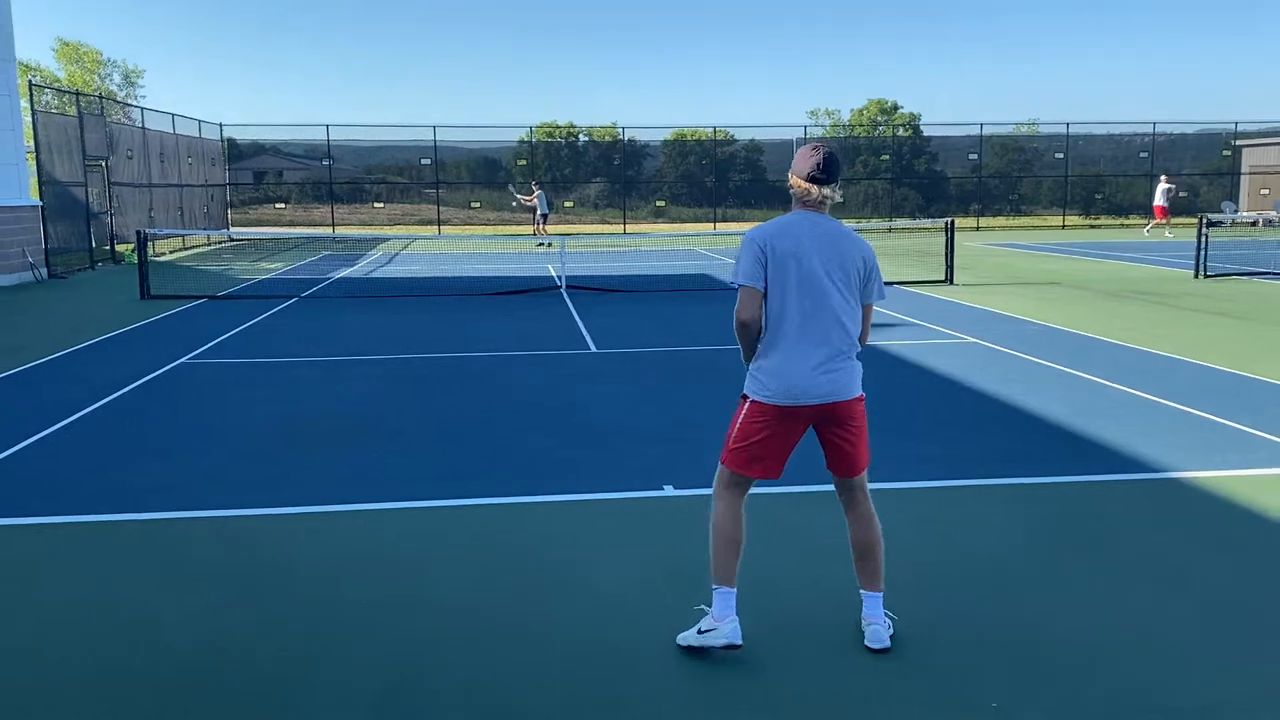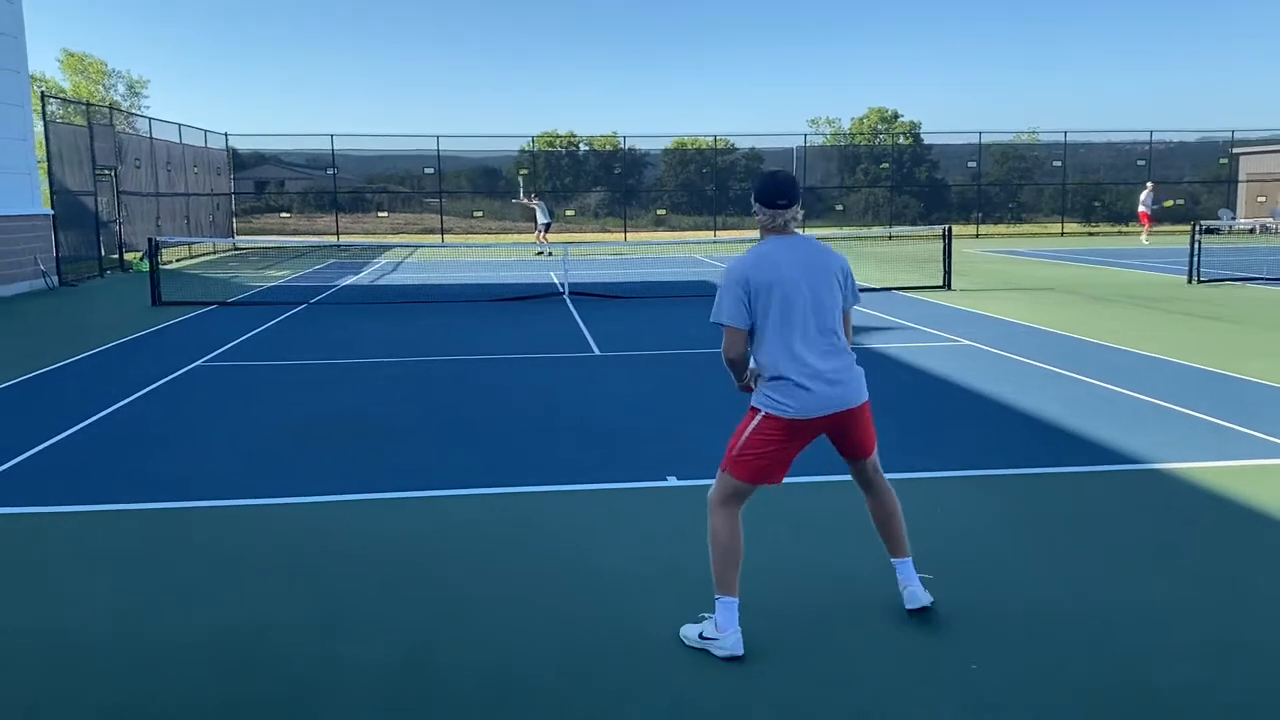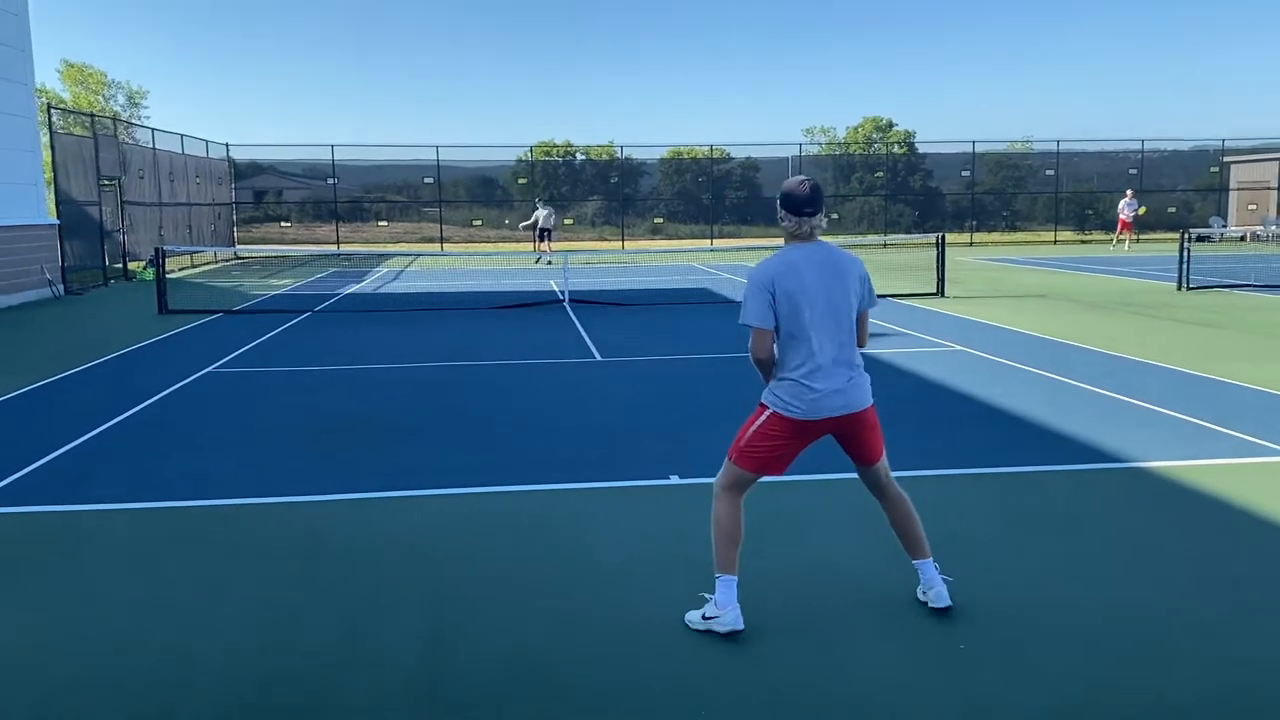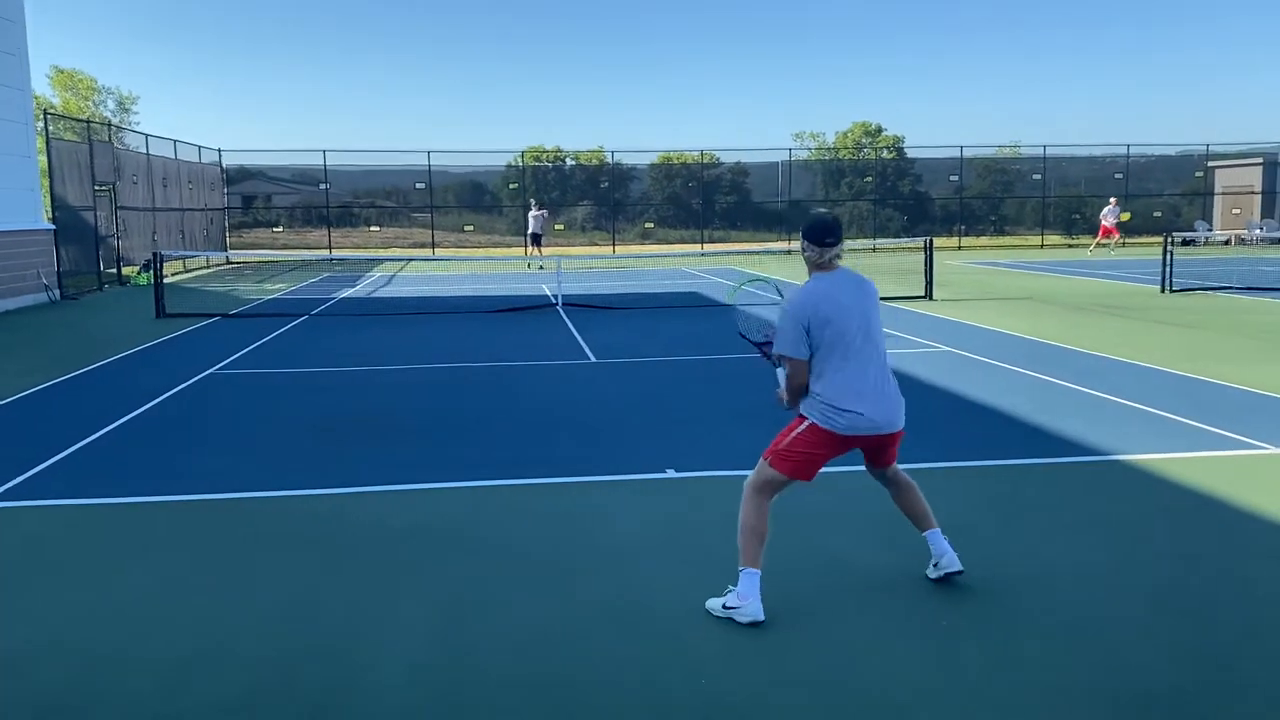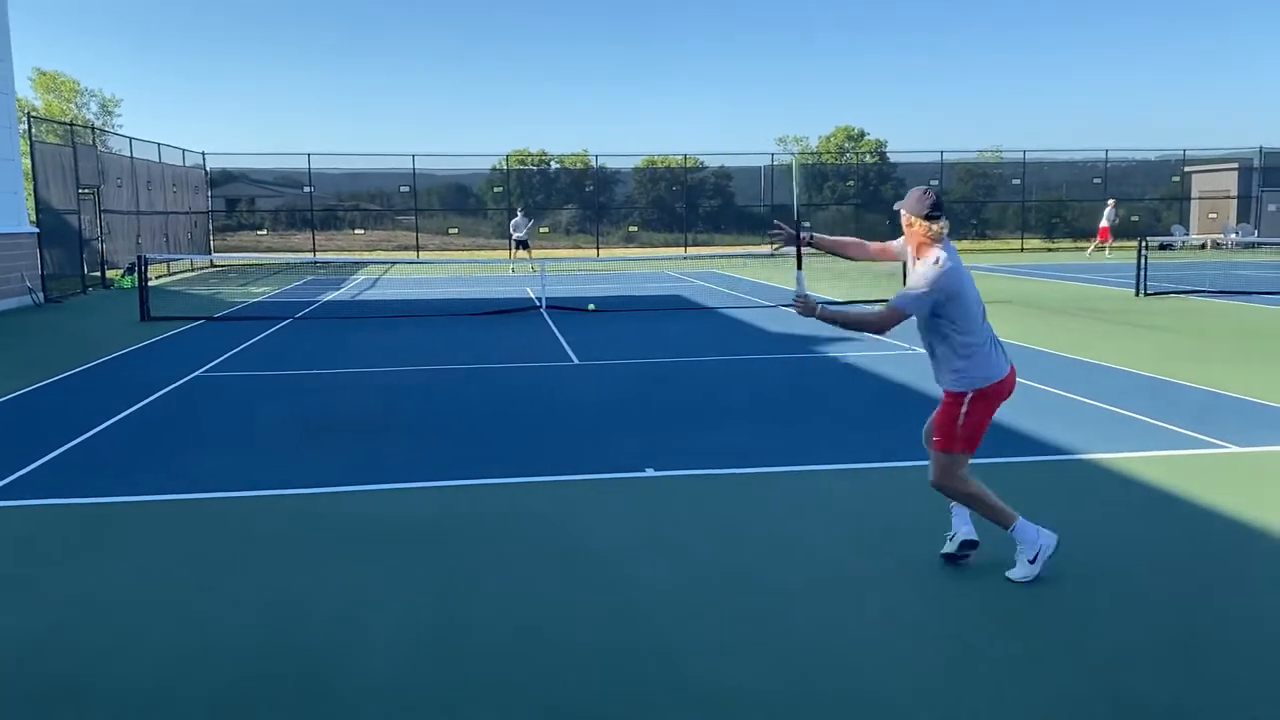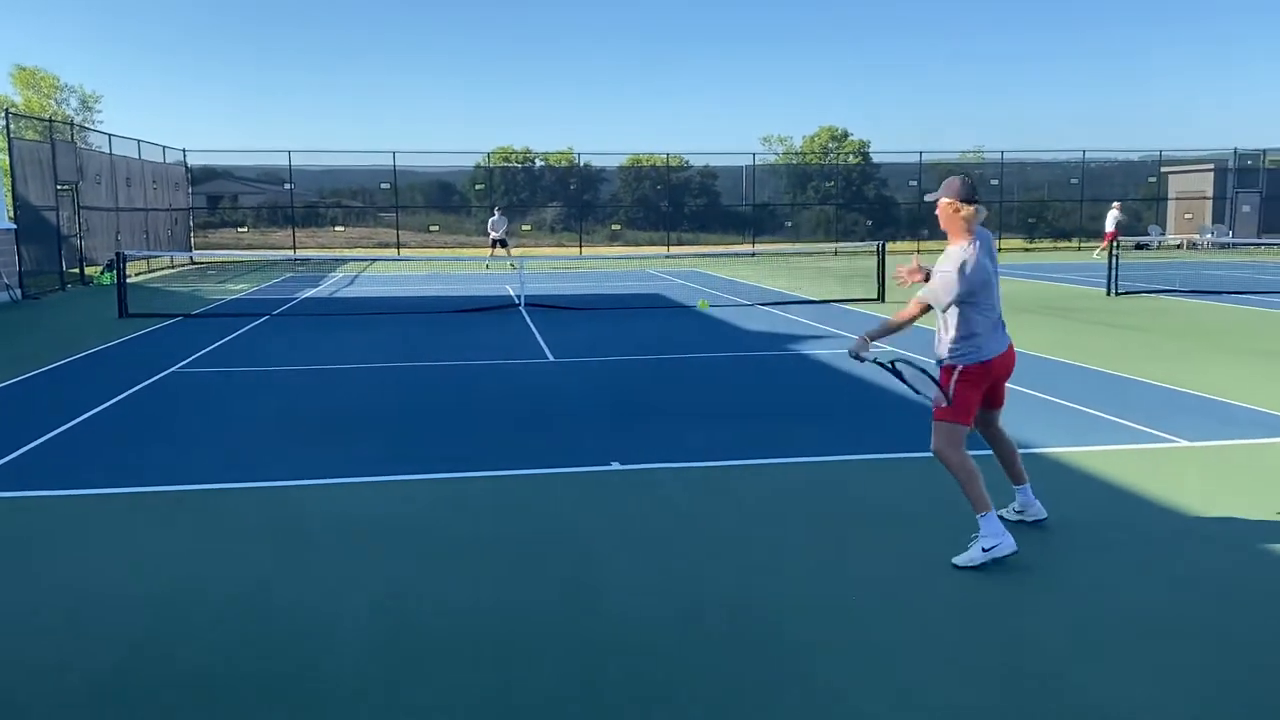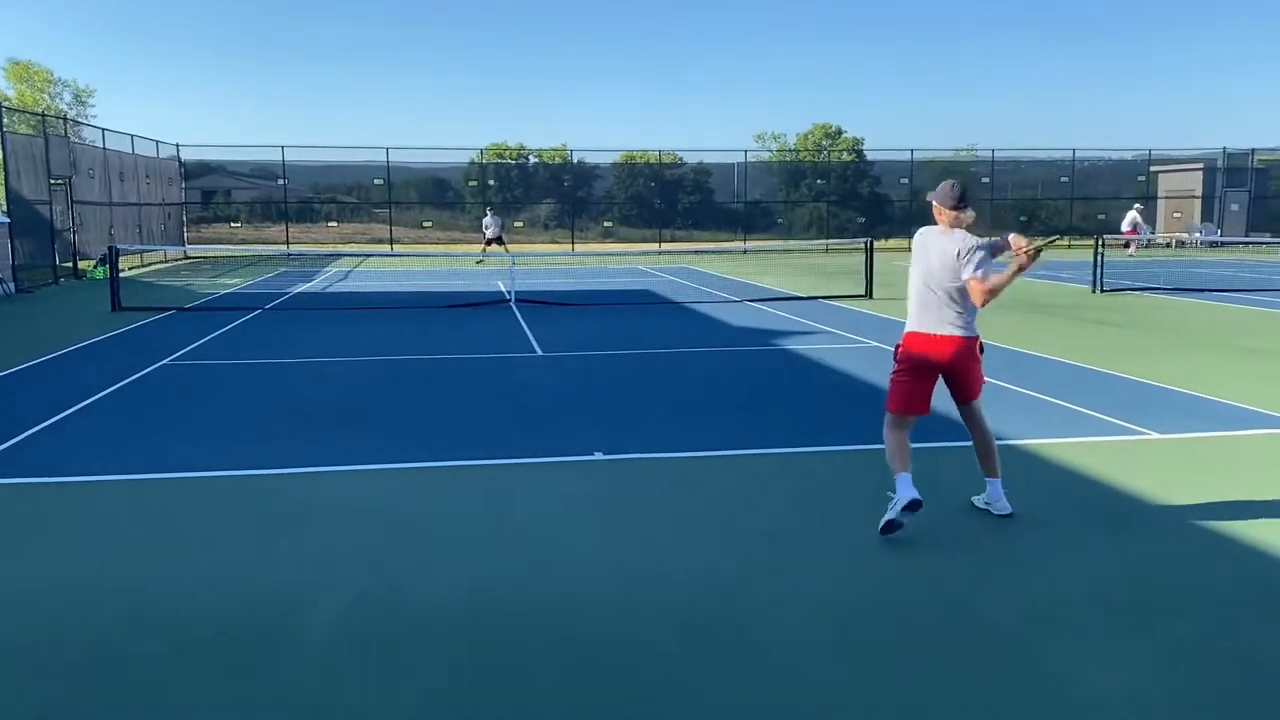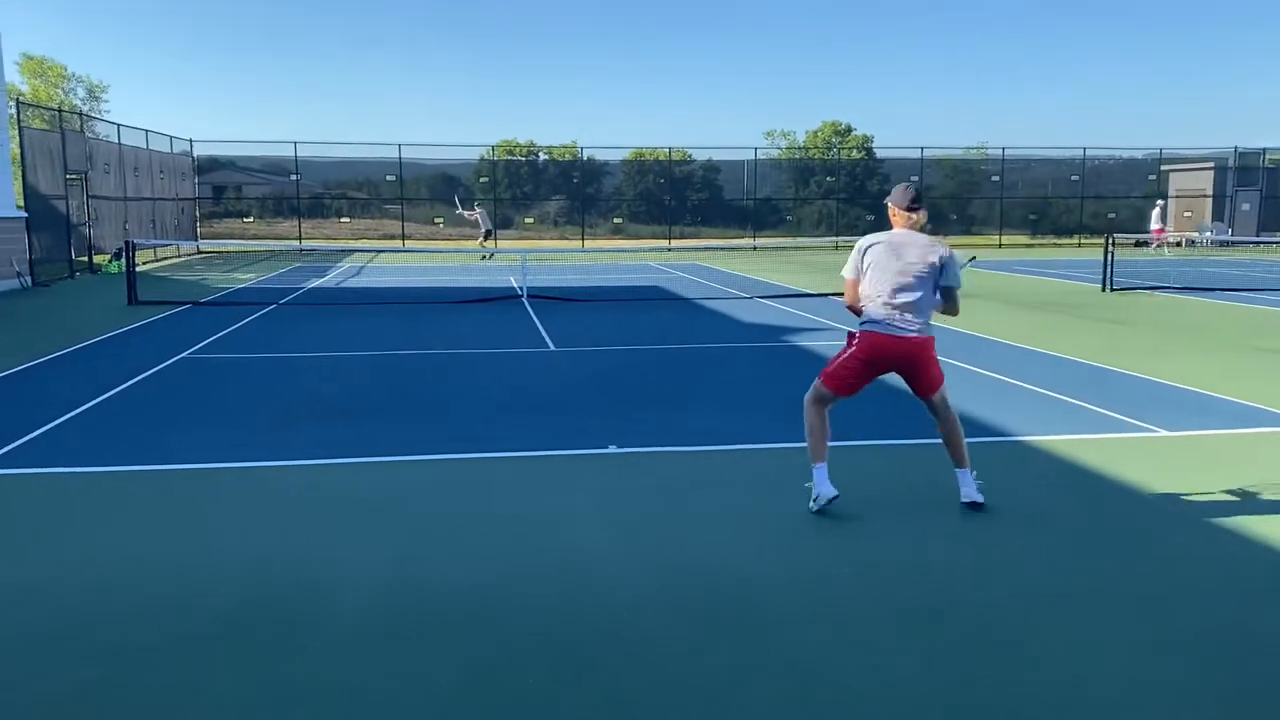
dt=0.4s
person 1, frame 1
left shoulder: (763, 238)
right shoulder: (859, 248)
left elbow: (747, 316)
right elbow: (863, 334)
left wrist: (752, 355)
left hip: (775, 389)
right hip: (842, 388)
left knee: (728, 491)
right knee: (857, 497)
left ankle: (723, 618)
right ankle: (877, 620)
person 1, frame 2
left shoulder: (742, 269)
right shoulder: (833, 259)
left elbow: (732, 351)
right elbow: (844, 333)
left wrist: (745, 378)
left hip: (785, 404)
right hip: (848, 394)
left knee: (724, 502)
right knee: (874, 481)
left ankle: (725, 626)
right ankle: (911, 584)
person 1, frame 3
left shoulder: (765, 274)
right shoulder: (852, 265)
left elbow: (761, 352)
right elbow: (861, 337)
left hip: (792, 405)
right hip: (854, 399)
left knee: (727, 489)
right knee: (884, 485)
left ankle: (725, 606)
right ankle: (933, 584)
person 1, frame 4
left shoulder: (797, 305)
right shoulder: (865, 288)
left elbow: (798, 381)
left wrist: (789, 399)
left hip: (834, 419)
right hip: (888, 417)
left knee: (757, 490)
right knee: (891, 475)
left ankle: (746, 593)
right ankle: (944, 555)
person 1, frame 5
left shoulder: (937, 271)
right shoulder: (924, 249)
left elbow: (882, 321)
right elbow: (868, 249)
left wrist: (819, 312)
right wrist: (806, 238)
left hip: (977, 382)
right hip: (983, 375)
left knee: (943, 475)
right knee: (935, 439)
left ankle: (1032, 538)
right ankle: (963, 528)
person 1, frame 6
left shoulder: (957, 262)
right shoulder: (981, 242)
left elbow: (914, 311)
left wrist: (869, 337)
right wrist: (924, 272)
left hip: (965, 363)
right hip: (998, 355)
left knee: (946, 447)
right knee: (990, 428)
left ankle: (993, 535)
right ankle: (1028, 502)
person 1, frame 7
left shoulder: (922, 237)
right shoulder: (972, 244)
right elbow: (980, 297)
left wrist: (1007, 244)
right wrist: (1018, 265)
left hip: (917, 344)
right hip: (961, 346)
left knee: (895, 427)
right knee: (974, 419)
left ankle: (904, 491)
right ankle: (995, 495)
person 1, frame 8
left shoulder: (867, 244)
right shoulder: (941, 252)
left elbow: (851, 302)
right elbow: (953, 308)
left hip: (872, 342)
right hip: (917, 346)
left knee: (815, 401)
right knee: (941, 409)
left ankle: (821, 481)
right ankle: (968, 486)
